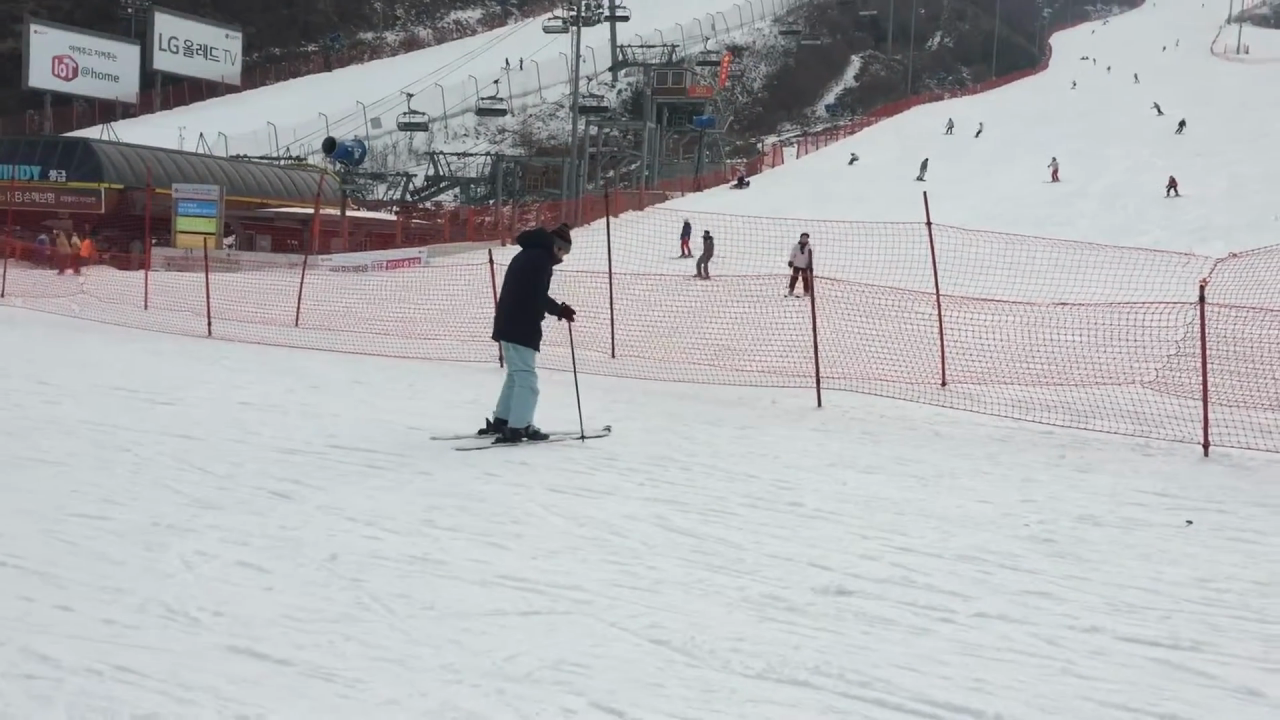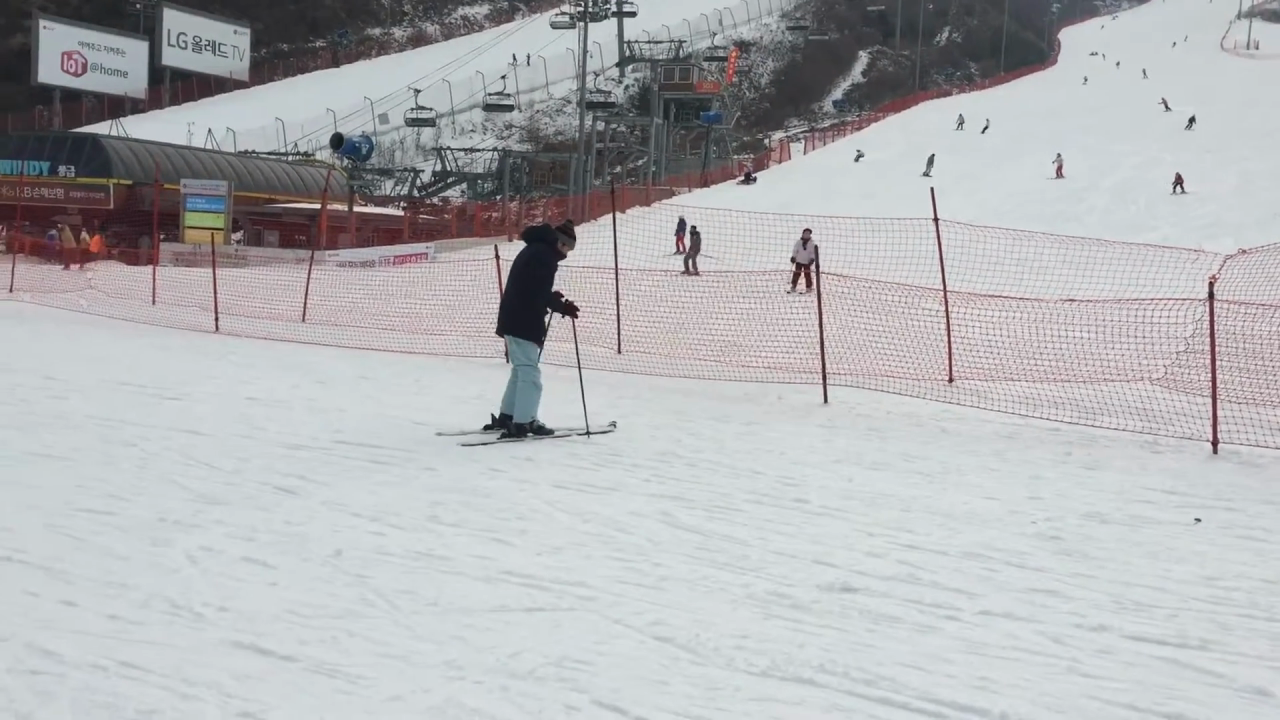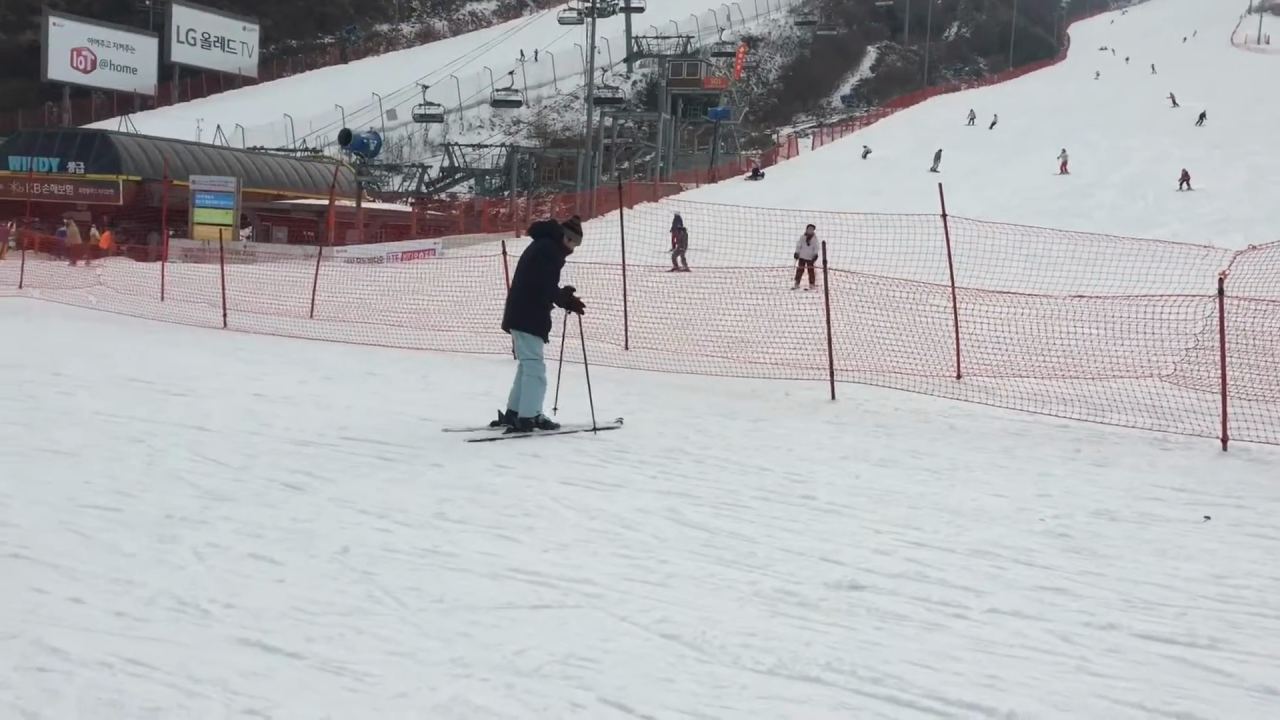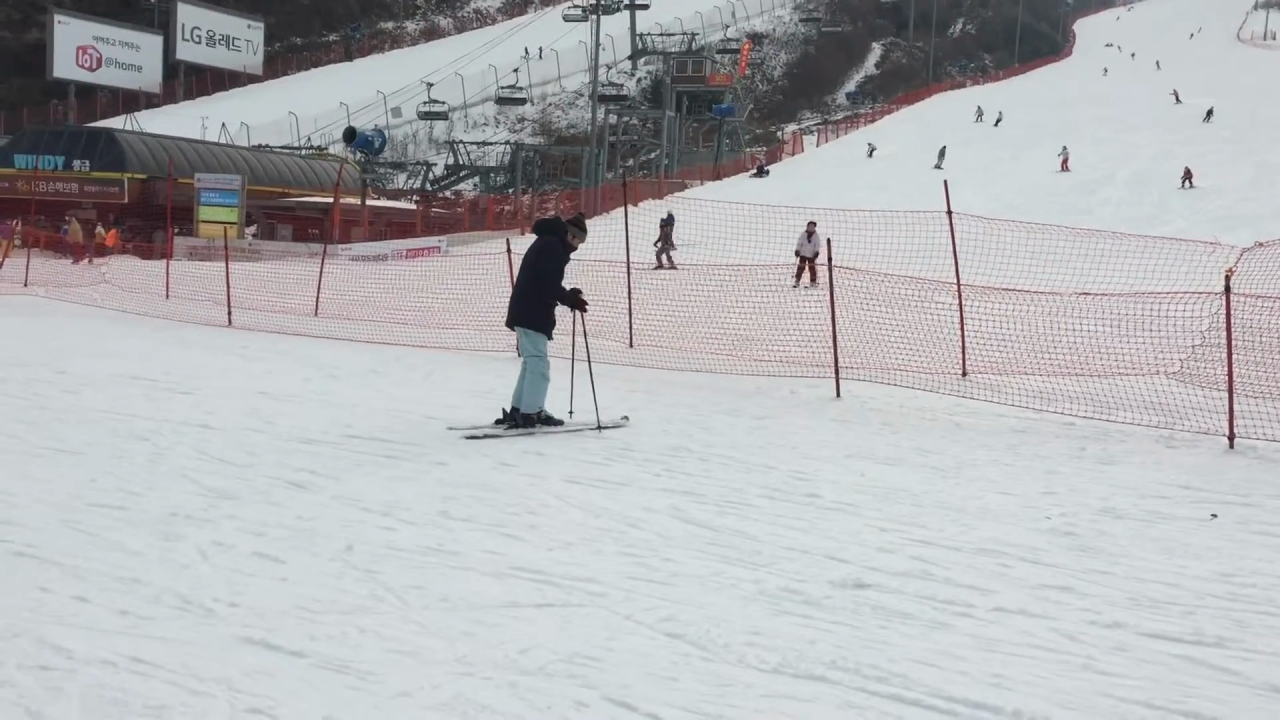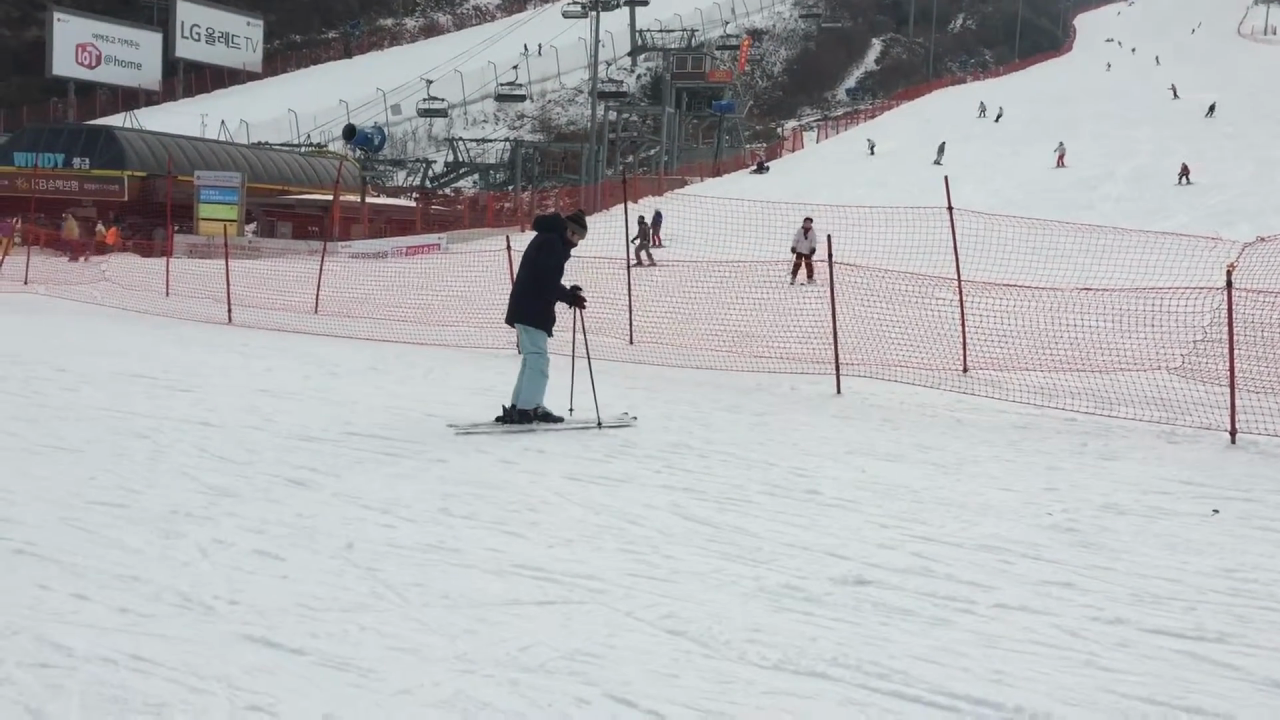
dt=0.1s
person 1, frame 1
left shoulder: (526, 254)
right shoulder: (540, 257)
right elbow: (537, 293)
right wrist: (559, 310)
left hip: (508, 322)
right hip: (521, 325)
left knee: (515, 374)
right knee: (526, 376)
left ankle: (502, 420)
right ankle: (519, 427)
person 1, frame 2
left shoulder: (533, 250)
right shoulder: (544, 253)
right elbow: (538, 289)
left wrist: (552, 298)
right wrist: (561, 306)
left hip: (514, 317)
right hip: (523, 320)
left knee: (521, 369)
right knee: (529, 371)
left ankle: (507, 416)
right ankle: (523, 422)
person 1, frame 3
left shoulder: (541, 245)
right shoulder: (550, 248)
right elbow: (544, 284)
left wrist: (562, 293)
right wrist: (567, 302)
left hip: (521, 313)
right hip: (529, 315)
left knee: (527, 365)
right knee: (534, 366)
left ankle: (514, 412)
right ankle: (529, 417)
person 1, frame 4
left shoulder: (547, 243)
right shoulder: (552, 245)
right elbow: (547, 282)
left wrist: (568, 295)
right wrist: (570, 299)
left hip: (527, 310)
right hip: (532, 312)
left knee: (531, 362)
right knee: (538, 362)
left ankle: (519, 410)
right ankle: (531, 412)
person 1, frame 5
left shoulder: (548, 240)
right shoulder: (552, 241)
right elbow: (545, 278)
left wrist: (568, 293)
right wrist: (569, 297)
left hip: (528, 307)
right hip: (532, 309)
left knee: (532, 359)
right knee: (538, 359)
left ankle: (519, 407)
right ankle: (528, 408)
